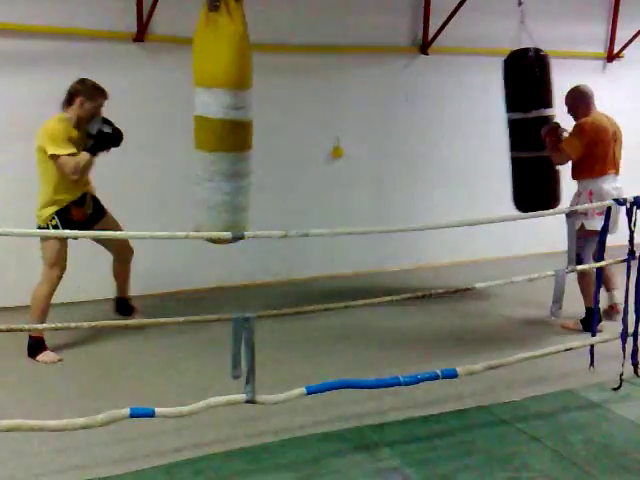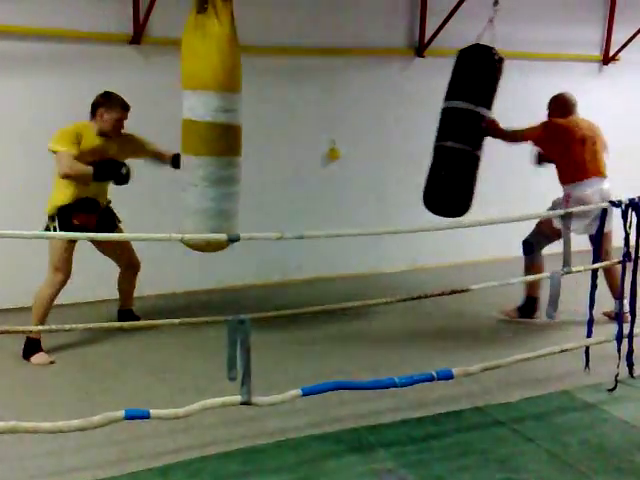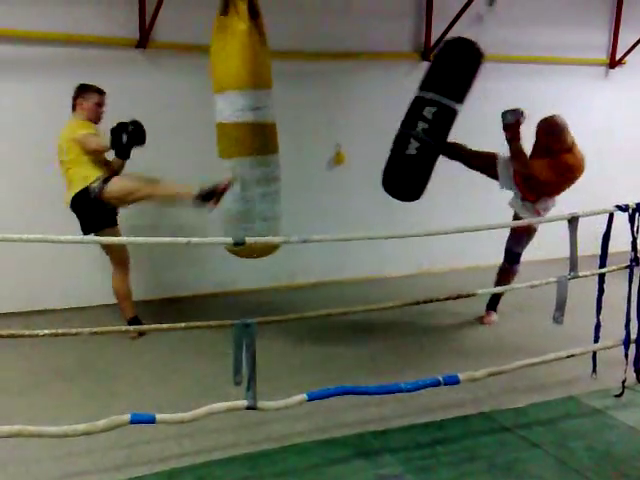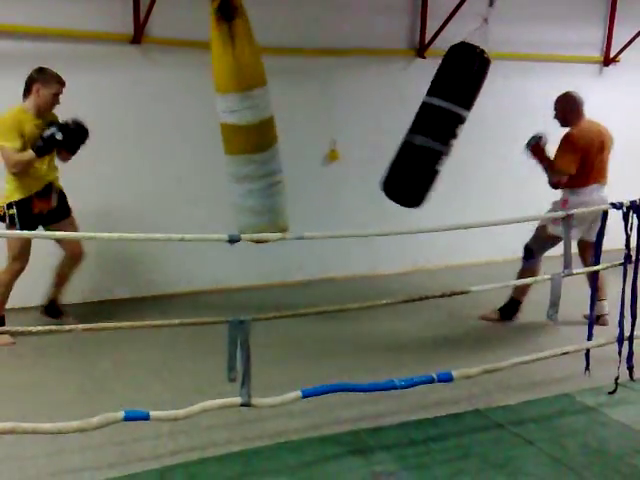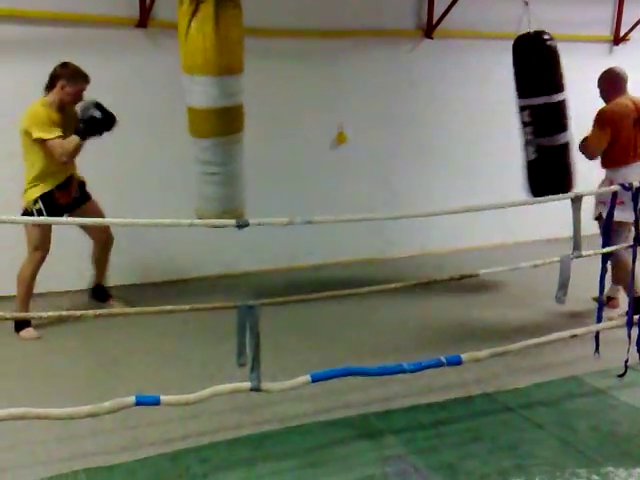
dt=0.5s
person 1, frame 1
left shoulder: (81, 125)
right shoulder: (54, 130)
left elbow: (84, 156)
right elbow: (74, 171)
left wrist: (102, 141)
right wrist: (95, 146)
left hip: (84, 201)
right hip: (57, 210)
left knee: (124, 251)
right knee: (53, 274)
left ankle: (122, 303)
right ankle: (35, 343)
person 1, frame 2
left shoulder: (119, 139)
right shoulder: (71, 133)
left elbow: (152, 152)
right elbow: (64, 169)
left wrist: (177, 160)
right wrist: (100, 172)
left hip: (97, 210)
right hip: (67, 211)
left knee: (130, 263)
right knee: (58, 277)
left ankle: (126, 312)
right ankle: (31, 343)
person 1, frame 3
left shoulder: (73, 132)
right shoulder: (80, 125)
left elbow: (103, 166)
right elbow: (96, 144)
left wrist: (122, 154)
right wrist: (120, 141)
left hip: (84, 203)
right hip: (92, 190)
left knee: (120, 261)
right knee: (145, 185)
left ankle: (131, 320)
right ankle: (201, 196)
person 1, frame 4
left shoulder: (49, 119)
left elbow: (64, 156)
left wrist: (74, 140)
right wrist: (42, 146)
left hip: (52, 196)
left knee: (75, 253)
left ankle: (52, 304)
person 1, frame 5
left shoulder: (67, 109)
right shoulder: (38, 114)
left elbow: (75, 140)
right elbow: (64, 154)
left wrist: (93, 126)
right wrist: (85, 129)
left hip: (70, 184)
right hip: (42, 192)
left knee: (105, 237)
right knee: (37, 255)
left ankle: (99, 290)
right ankle: (21, 320)
person 2, frame 1
left shoulder: (586, 126)
right shoulder: (611, 122)
left elbow: (560, 158)
left wrist: (551, 139)
right wrist: (566, 139)
left hip: (593, 192)
right hip: (611, 189)
left knee: (580, 255)
right knee: (597, 252)
left ankle: (591, 319)
right ankle: (613, 302)
person 2, frame 2
left shoulder: (558, 127)
right shoulder: (592, 127)
left elbow: (515, 137)
left wrist: (494, 129)
right wrist: (554, 158)
left hip: (578, 197)
right hip: (603, 192)
left knee: (532, 245)
right knee: (605, 256)
left ankle: (529, 306)
right ankle: (621, 309)
person 2, frame 3
left shoulder: (571, 163)
right shoulder: (548, 135)
left elbow: (525, 169)
left wrist: (512, 136)
left hip: (535, 203)
right hip: (518, 174)
left knee: (513, 253)
right knee: (468, 156)
left ankle: (492, 306)
right ankle: (441, 148)
person 2, frame 4
left shoulder: (574, 137)
right shoulder: (603, 131)
left elbow: (560, 176)
left wrist: (540, 154)
left hip: (576, 203)
right hip: (598, 199)
left knee: (532, 251)
right knee: (589, 259)
left ankle: (510, 308)
right ankle: (601, 311)
person 2, frame 5
left shoulder: (608, 113)
left elbow: (591, 153)
left wrist: (586, 144)
left hip: (620, 181)
left knee: (612, 246)
right ankle: (612, 294)
